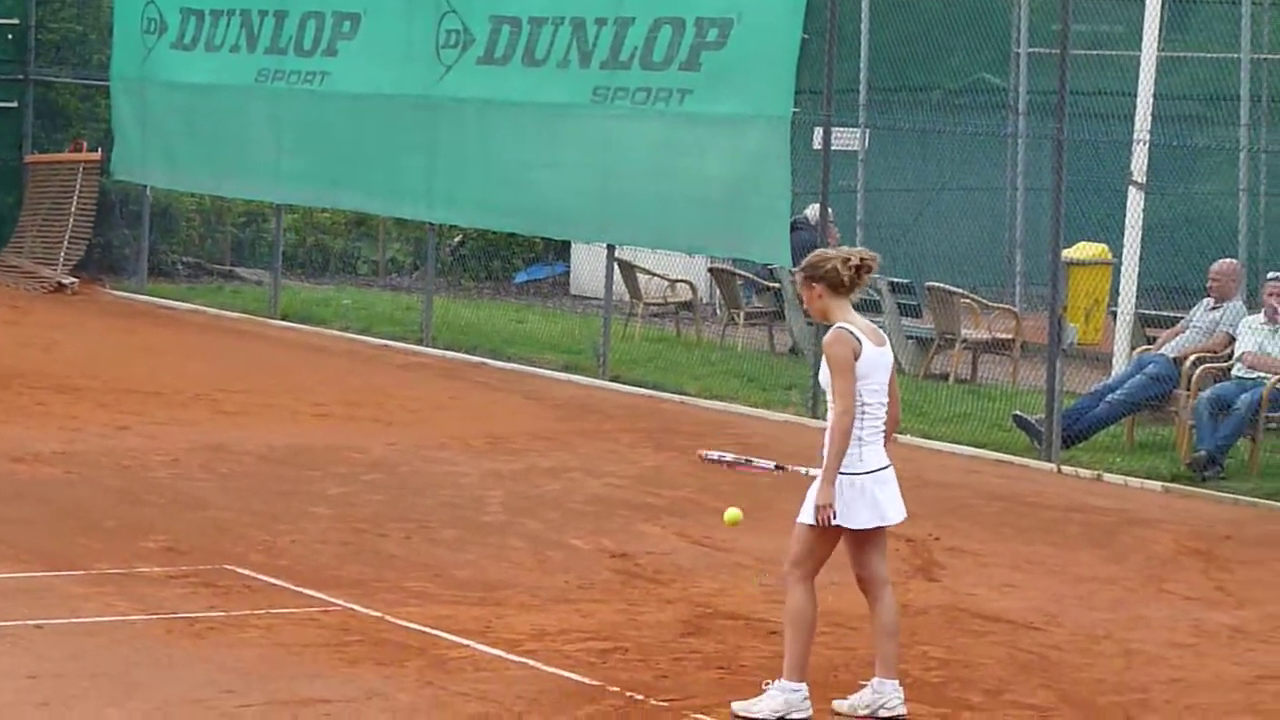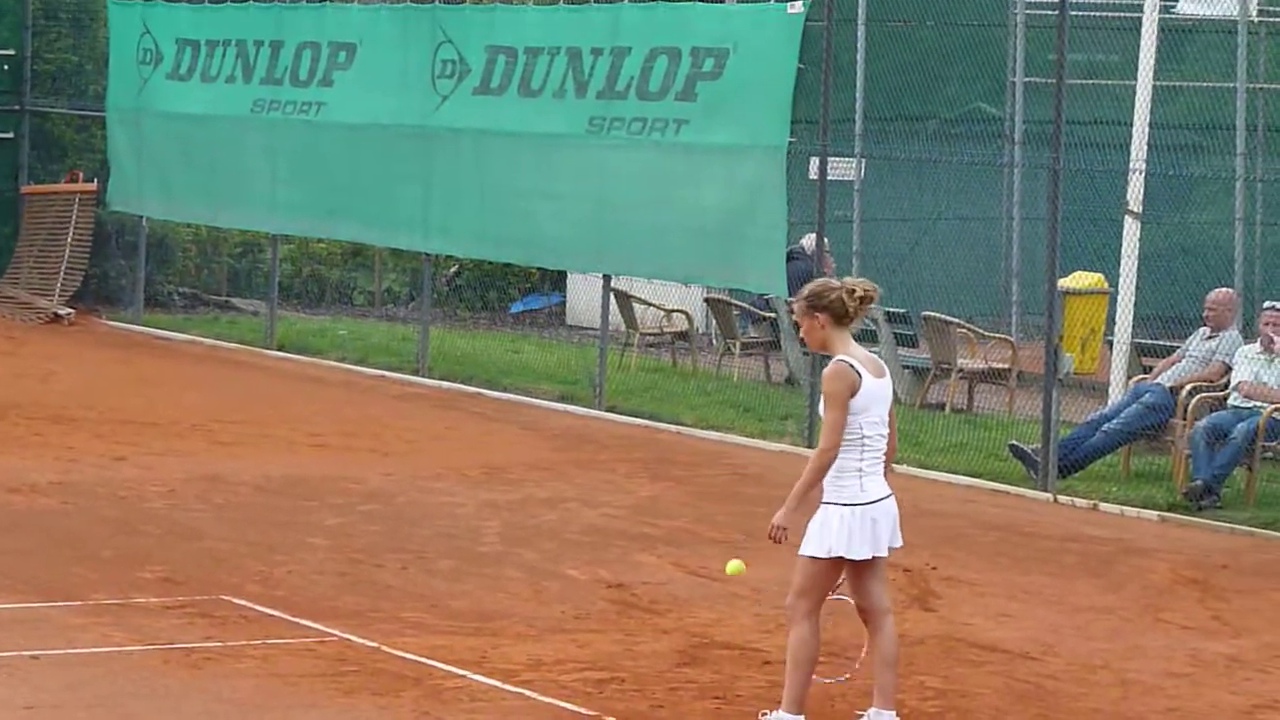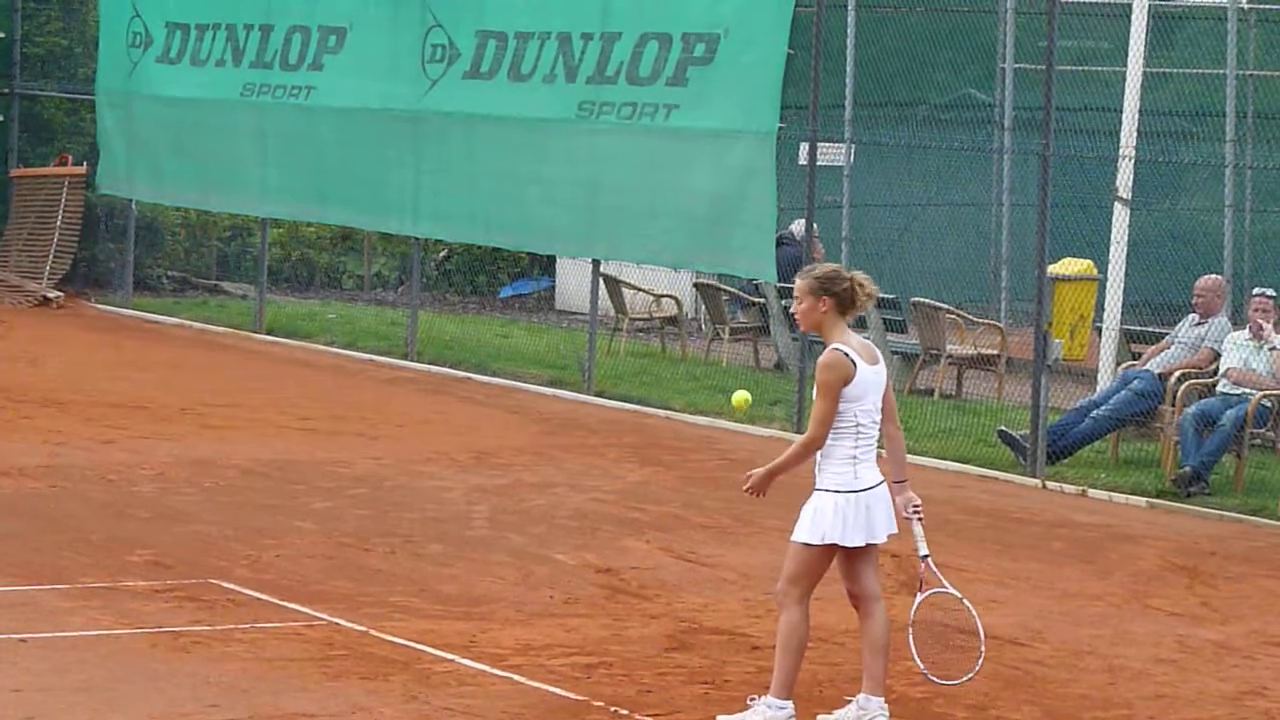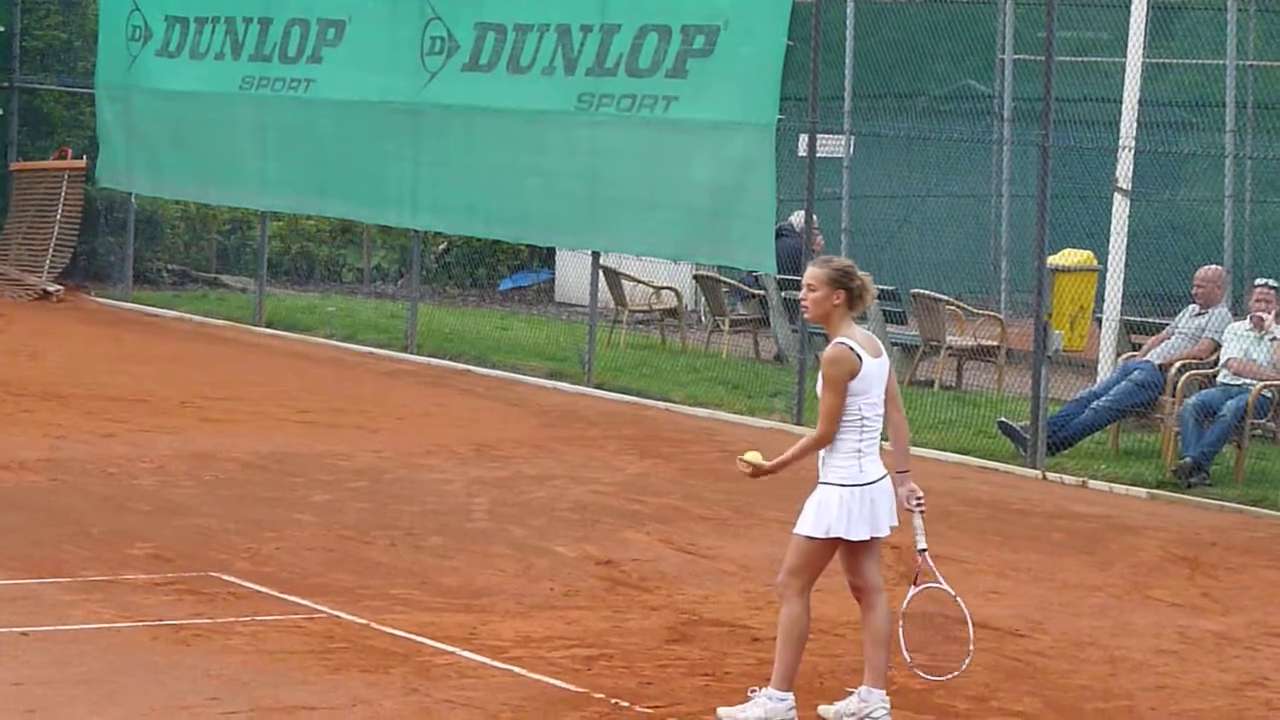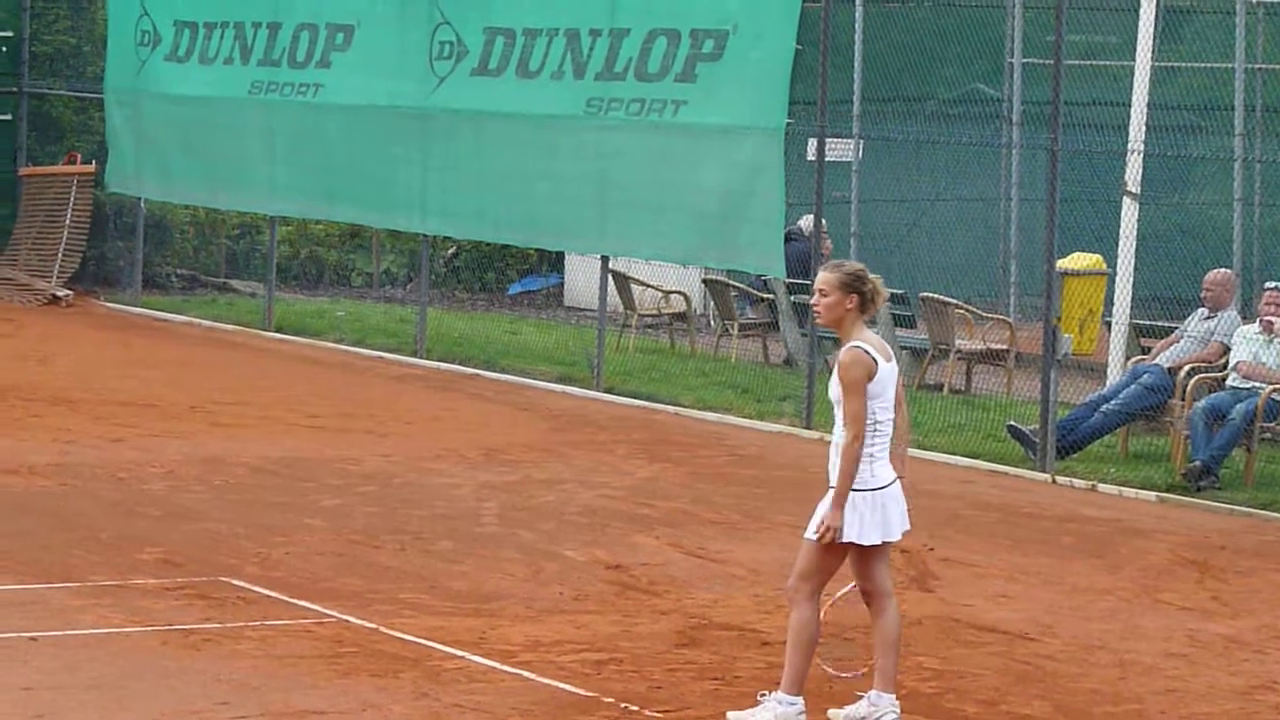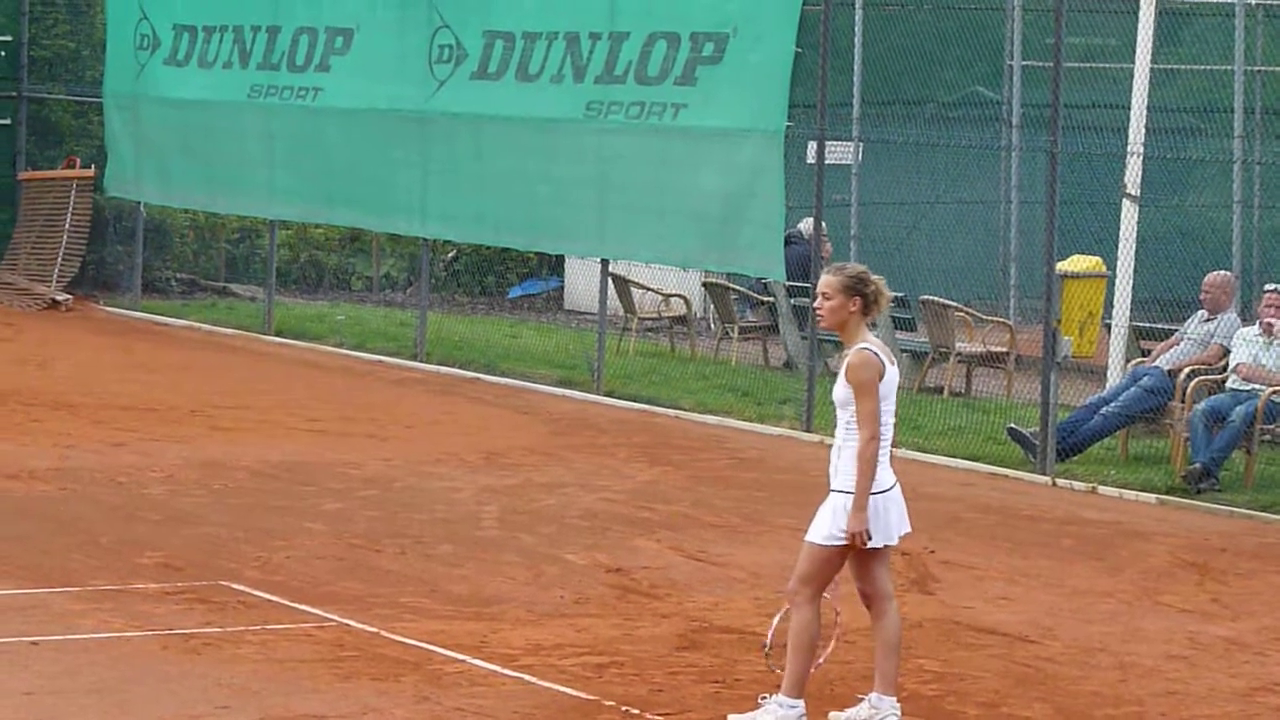
dt=0.3s
person 1, frame 1
left shoulder: (839, 339)
right shoulder: (877, 335)
left elbow: (845, 419)
right elbow: (892, 414)
left wrist: (827, 484)
left hip: (848, 477)
right hip: (877, 475)
left knee: (798, 576)
right knee: (875, 581)
person 1, frame 2
left shoulder: (839, 371)
right shoulder: (877, 366)
left elbow: (827, 451)
left wrist: (789, 509)
left hip: (845, 508)
right hip: (877, 504)
left knee: (801, 608)
right knee: (876, 610)
person 1, frame 3
left shoulder: (833, 360)
right shoulder: (870, 351)
left elbow: (815, 437)
right elbow: (892, 426)
left wrist: (768, 474)
right wrist: (900, 486)
left hip: (838, 496)
right hip: (867, 490)
left knee: (791, 595)
right knee: (866, 596)
person 1, frame 4
left shoulder: (838, 354)
right shoulder: (872, 344)
left elbow: (826, 433)
right elbow: (897, 415)
left wrist: (771, 466)
right wrist: (903, 477)
left hip: (842, 489)
right hip: (869, 483)
left knee: (792, 586)
right knee: (868, 588)
person 1, frame 5
left shoulder: (853, 357)
right shoulder: (880, 348)
left elbow: (854, 438)
right elbow: (900, 423)
left wrist: (836, 507)
right wrist: (896, 478)
left hip: (855, 493)
right hip: (880, 488)
left knee: (802, 590)
right knee: (878, 593)
person 1, frame 6
left shoulder: (861, 359)
right shoulder: (877, 352)
left elbow: (869, 438)
left wrist: (857, 509)
left hip: (854, 495)
right hip: (876, 492)
left knee: (802, 593)
right knee: (878, 596)
person 2, frame 1
left shoulder: (1235, 309)
right shoulder: (1205, 304)
left elbow: (1218, 345)
left wrist: (1179, 354)
right wrist: (1152, 352)
left hip: (1174, 368)
right hip: (1155, 358)
left knee: (1119, 400)
right knee: (1103, 390)
left ankle: (1063, 437)
person 2, frame 2
left shoulder: (1231, 339)
right shoulder: (1201, 333)
left elbow: (1214, 374)
left wrist: (1175, 384)
right wrist: (1149, 381)
left hip: (1171, 397)
right hip: (1152, 388)
left knee: (1115, 429)
right knee: (1099, 419)
left ankle: (1060, 466)
person 2, frame 3
left shoulder: (1220, 325)
right shoulder: (1190, 319)
left elbow: (1202, 361)
left wrist: (1164, 371)
right wrist: (1138, 367)
left hip: (1161, 383)
right hip: (1142, 373)
left knee: (1104, 414)
right knee: (1087, 406)
left ankle: (1049, 452)
person 2, frame 4
left shoulder: (1220, 316)
right shoulder: (1190, 310)
left elbow: (1203, 351)
left wrist: (1164, 361)
right wrist: (1138, 358)
left hip: (1161, 375)
right hip: (1142, 365)
left knee: (1104, 406)
right knee: (1088, 397)
left ankle: (1050, 443)
person 2, frame 5
left shoulder: (1229, 319)
right shoulder: (1199, 313)
left elbow: (1212, 354)
left wrist: (1173, 365)
right wrist: (1147, 361)
left hip: (1170, 379)
right hip: (1151, 368)
left knee: (1114, 409)
right knee: (1097, 400)
left ankle: (1059, 447)
person 2, frame 6
left shoulder: (1229, 321)
right shoulder: (1199, 316)
left elbow: (1212, 357)
left wrist: (1173, 367)
right wrist: (1146, 364)
left hip: (1169, 381)
right hip: (1150, 371)
left knee: (1113, 412)
right knee: (1097, 403)
left ankle: (1058, 450)
person 3, frame 1
right shoulder: (1249, 323)
right elbow: (1248, 359)
right hip: (1240, 381)
left knee: (1244, 404)
right knee: (1205, 399)
left ankle: (1212, 456)
right ankle: (1210, 458)
person 3, frame 2
right shoulder: (1245, 352)
right elbow: (1245, 389)
right hip: (1237, 410)
left knee: (1241, 433)
right knee: (1201, 428)
left ankle: (1207, 485)
right ankle: (1205, 487)
person 3, frame 3
right shoulder: (1234, 338)
right elbow: (1233, 375)
left hip: (1258, 404)
right hip: (1225, 397)
left knee: (1230, 419)
right knee: (1190, 414)
left ankle: (1196, 471)
right ankle: (1196, 476)
person 3, frame 4
right shoulder: (1234, 329)
right elbow: (1234, 365)
left hip: (1258, 395)
right hip: (1226, 387)
left knee: (1231, 410)
right knee: (1191, 405)
left ankle: (1196, 463)
right ankle: (1195, 466)
person 3, frame 5
right shoulder: (1244, 332)
right elbow: (1243, 369)
right hip: (1235, 390)
left knee: (1239, 413)
right knee: (1200, 409)
left ankle: (1205, 466)
right ankle: (1206, 471)
person 3, frame 6
right shoulder: (1244, 334)
right elbow: (1243, 371)
right hip: (1235, 393)
left knee: (1239, 415)
right knee: (1200, 411)
left ankle: (1205, 468)
right ankle: (1206, 474)
